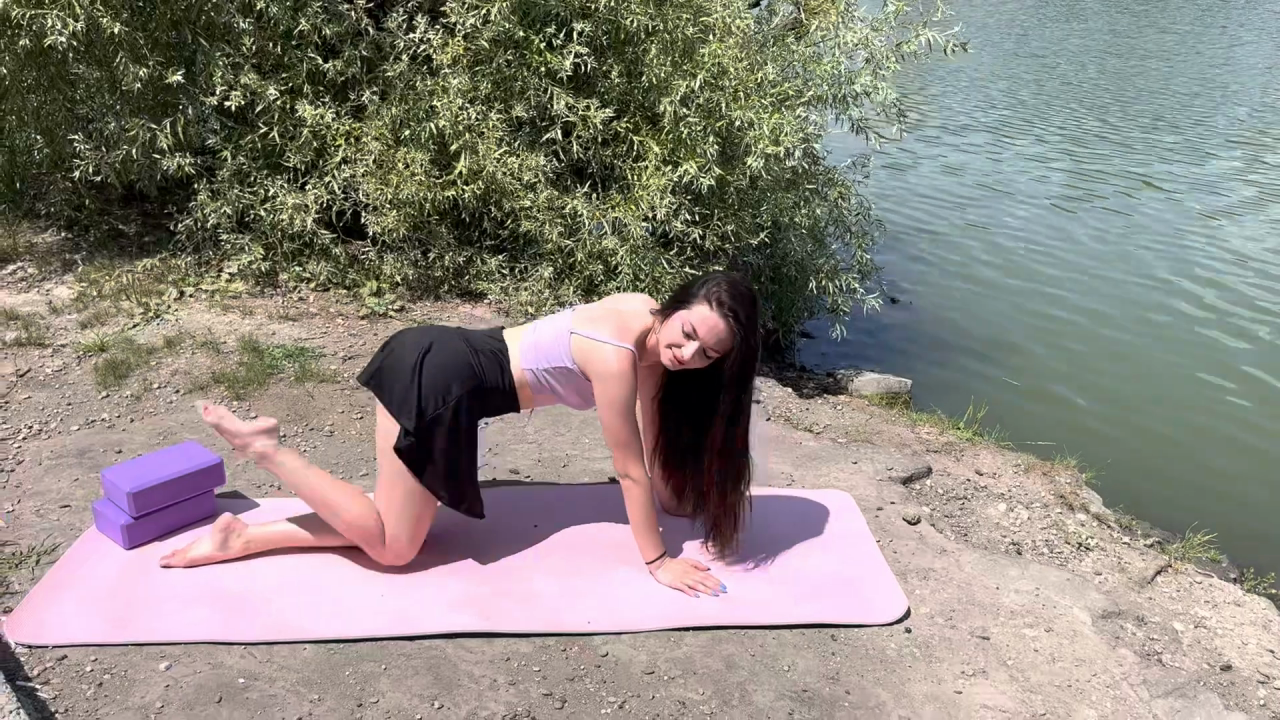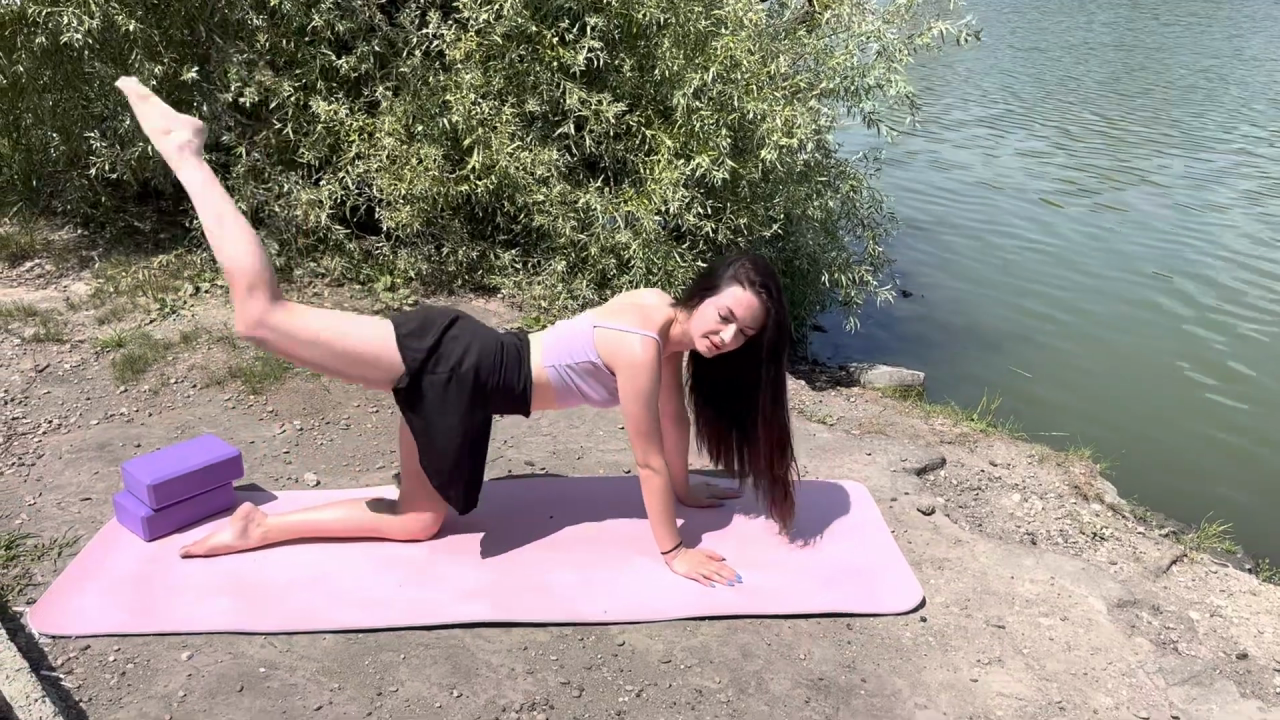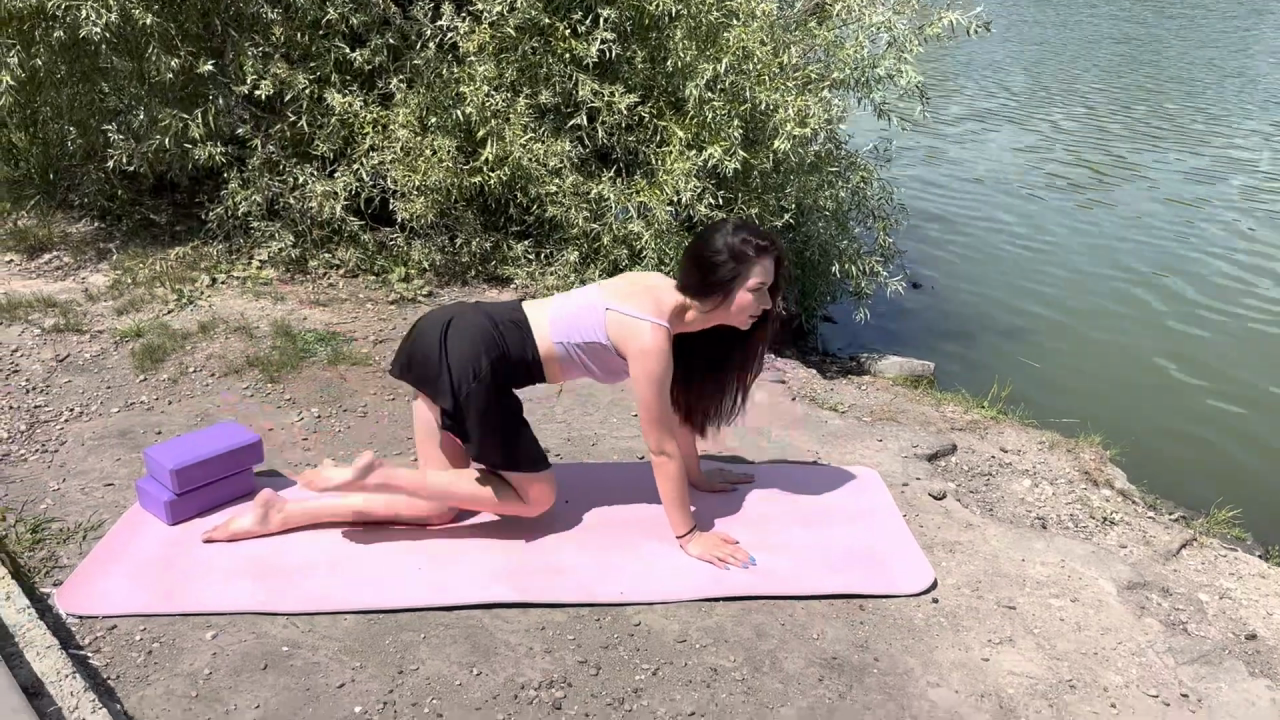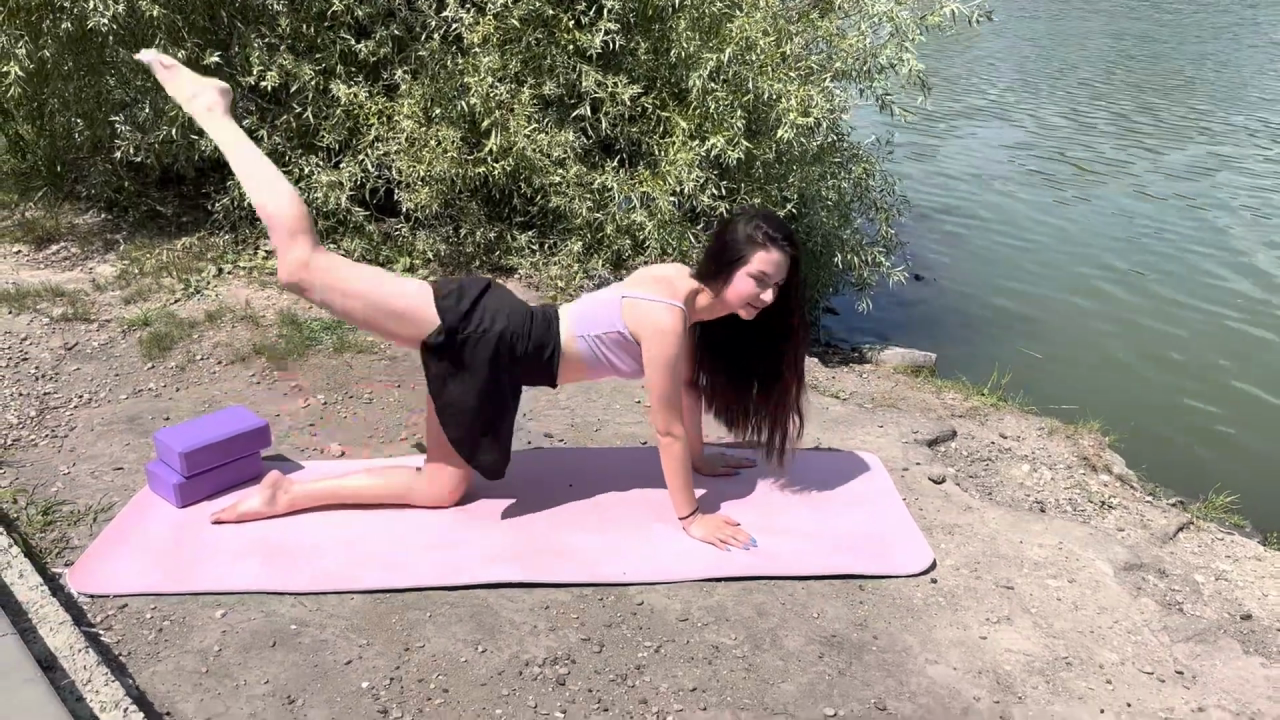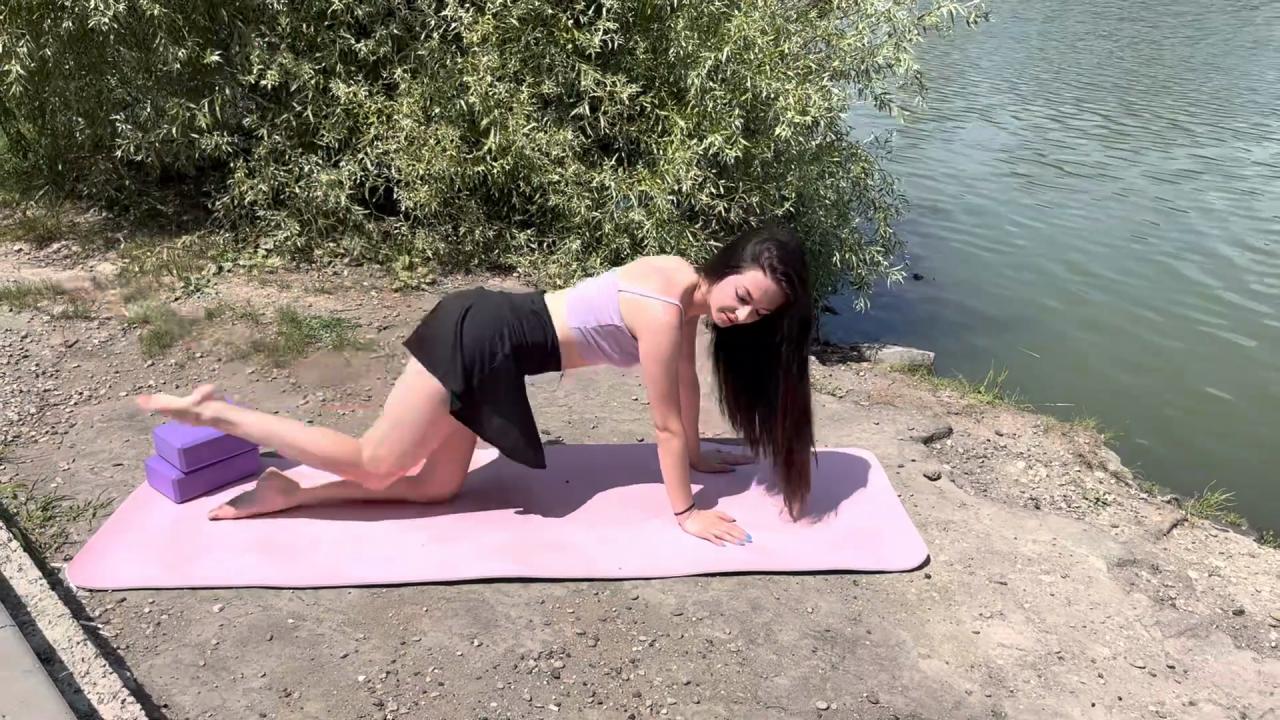
dt=0.7s
person 1, frame 1
left shoulder: (647, 316)
right shoulder: (616, 355)
left elbow: (655, 428)
right elbow: (630, 469)
left wrist: (669, 500)
right wrist: (657, 559)
left hip: (442, 367)
right hip: (437, 380)
left knee: (401, 531)
right knee: (394, 550)
left ankle: (239, 535)
right ankle: (268, 448)
person 1, frame 2
left shoulder: (660, 313)
right shoulder: (642, 346)
left elbow: (674, 424)
right elbow: (648, 463)
left wrist: (685, 491)
right wrist: (672, 551)
left hip: (465, 377)
right hip: (450, 364)
left knee: (418, 523)
right knee: (260, 314)
left ankle: (258, 526)
right ankle: (184, 150)
person 1, frame 3
left shoulder: (668, 294)
right shoulder: (650, 332)
left elbow: (677, 404)
right elbow: (660, 445)
left wrist: (695, 475)
right wrist: (687, 534)
left hip: (459, 336)
right hip: (469, 355)
left knee: (437, 506)
right knee: (535, 497)
left ankle: (277, 511)
right ankle: (375, 476)
person 1, frame 4
left shoulder: (683, 290)
right shoulder: (666, 319)
left elbow: (686, 393)
right elbow: (668, 431)
left wrist: (699, 460)
right wrist: (688, 515)
left hip: (488, 356)
right hip: (477, 330)
left knee: (438, 491)
right knee: (301, 256)
left ankle: (286, 495)
right ankle: (215, 111)
person 1, frame 5
left shoulder: (683, 277)
right shoulder: (664, 308)
left elbow: (682, 385)
right elbow: (665, 420)
left wrist: (694, 457)
right wrist: (683, 509)
left hip: (481, 324)
right hip: (479, 345)
left knee: (443, 482)
right knee: (374, 465)
left ankle: (278, 487)
right ankle: (214, 412)
